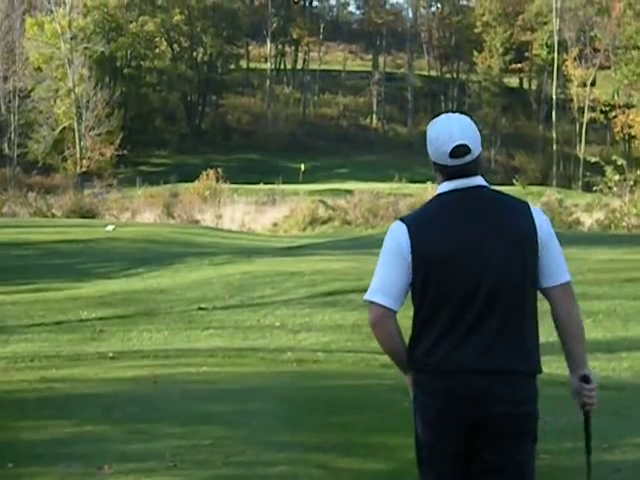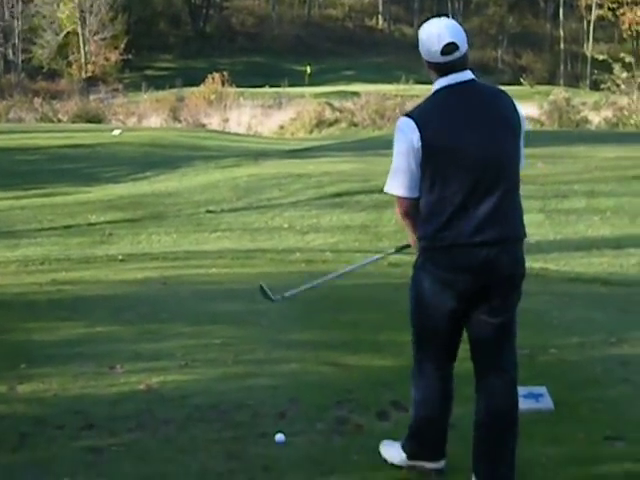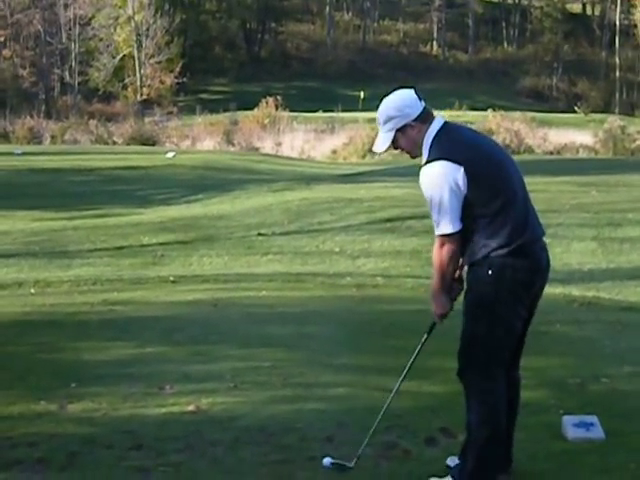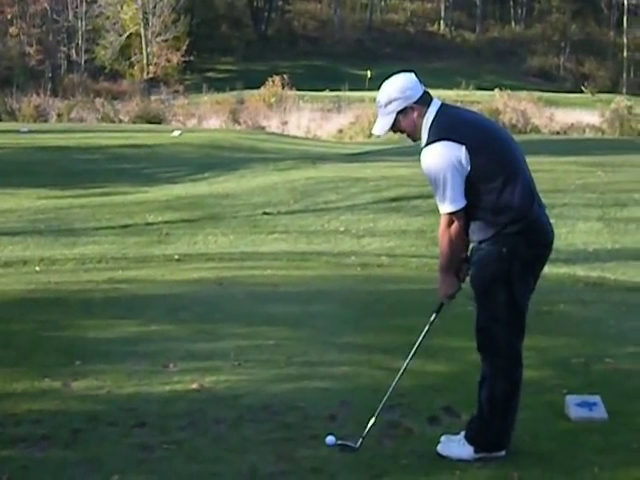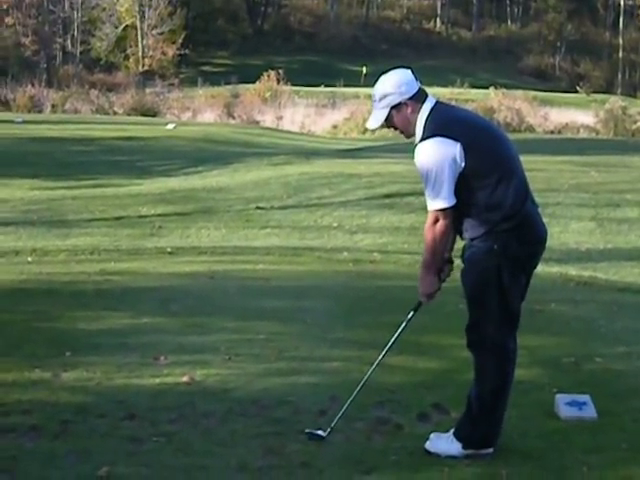
dt=1s
person 1, frame 1
left shoulder: (411, 229)
right shoulder: (527, 217)
left elbow: (379, 316)
right elbow: (562, 299)
left wrist: (410, 371)
right wrist: (580, 370)
left hip: (442, 389)
right hip: (513, 387)
person 1, frame 2
left shoulder: (415, 122)
right shoulder: (507, 106)
left elbow: (405, 203)
left wrist: (421, 235)
left hip: (445, 261)
right hip: (505, 253)
left knee: (433, 359)
right knee: (497, 363)
person 1, frame 3
left shoulder: (438, 167)
right shoulder: (463, 137)
left elbow: (447, 241)
left wrist: (440, 292)
right wrist: (461, 269)
left hip: (503, 268)
right hip: (529, 258)
left knee: (481, 371)
right knee: (502, 367)
person 1, frame 4
left shoulder: (438, 148)
right shoulder: (460, 121)
left elbow: (453, 221)
left wrist: (447, 273)
right wrist: (463, 256)
left hip: (510, 243)
right hip: (525, 233)
left knee: (498, 342)
right knee: (495, 338)
left ankle: (489, 440)
right ankle: (487, 428)
person 1, frame 5
left shoulder: (433, 144)
right shoulder: (452, 120)
left elbow: (439, 219)
left wrist: (428, 272)
right wrist: (445, 257)
left hip: (502, 241)
right hip: (515, 233)
left knee: (489, 339)
right knee: (492, 337)
left ankle: (476, 437)
right ankle: (479, 427)
